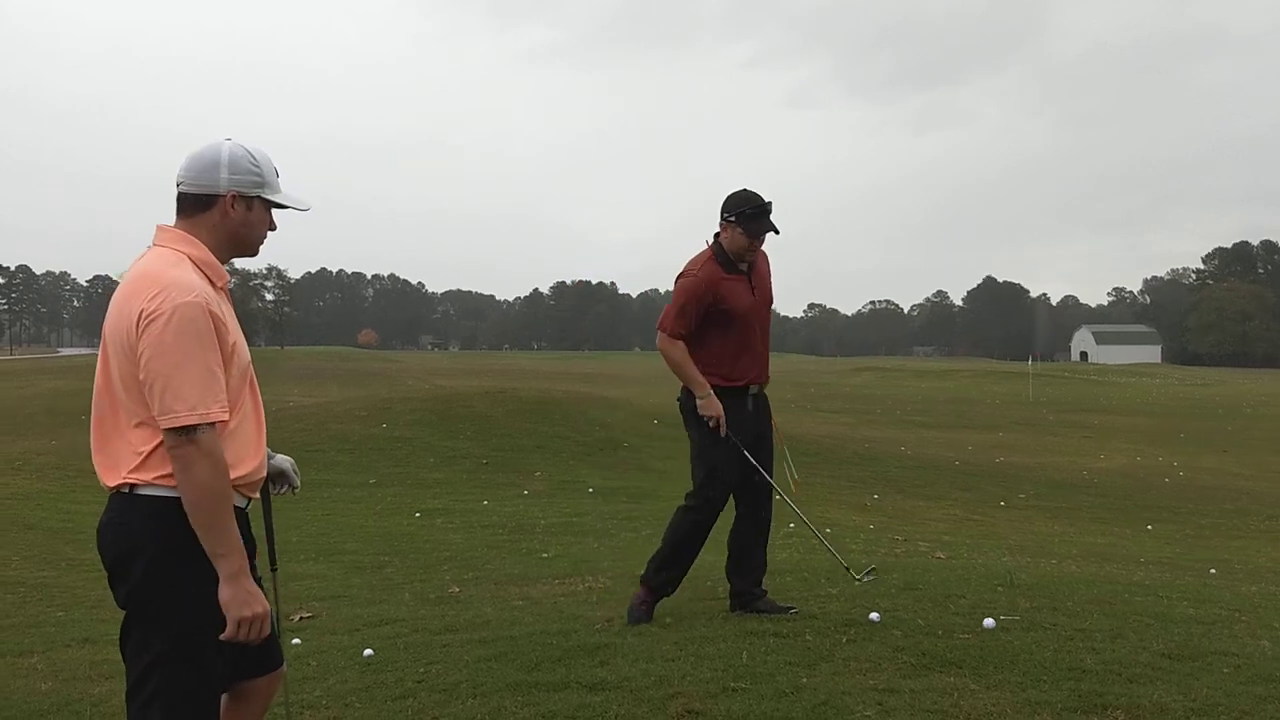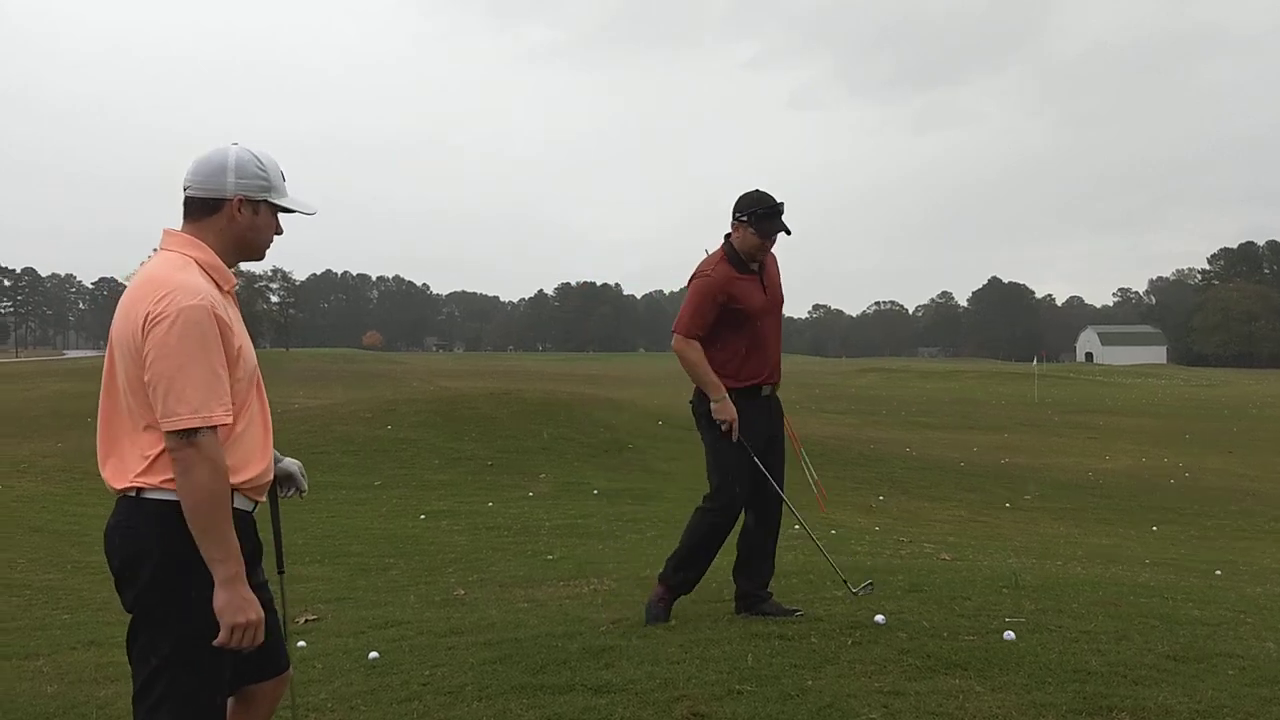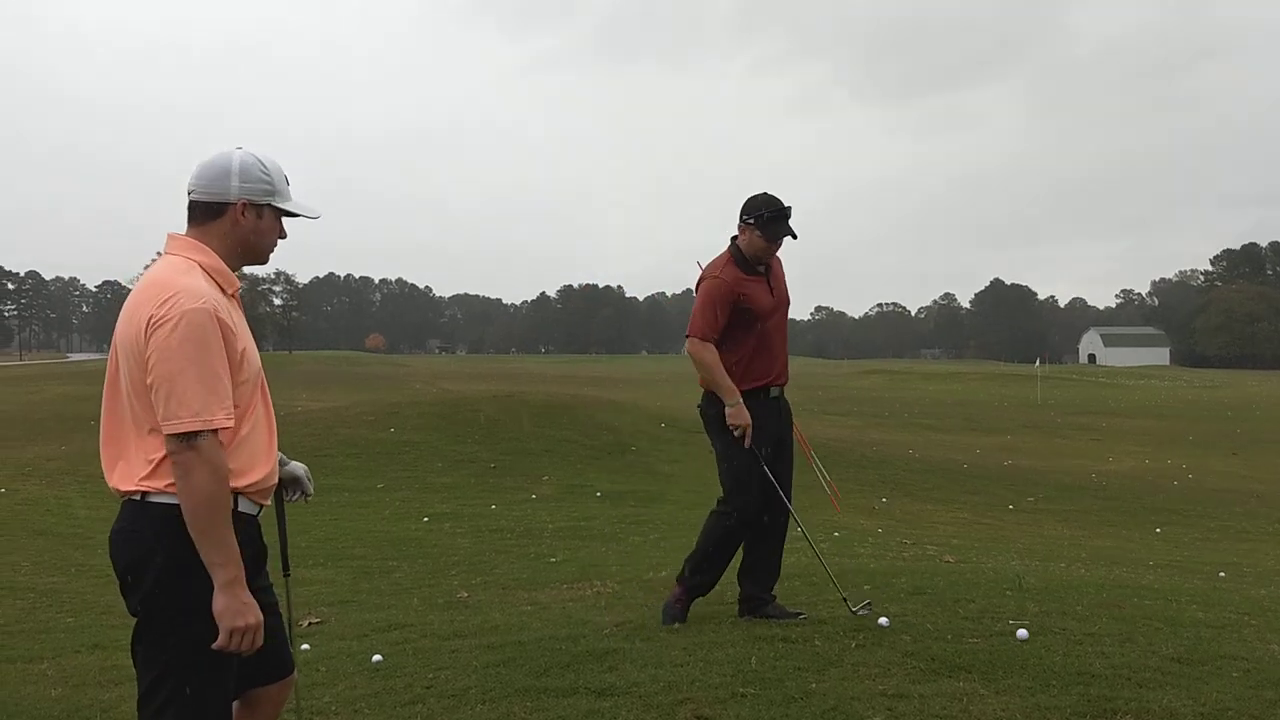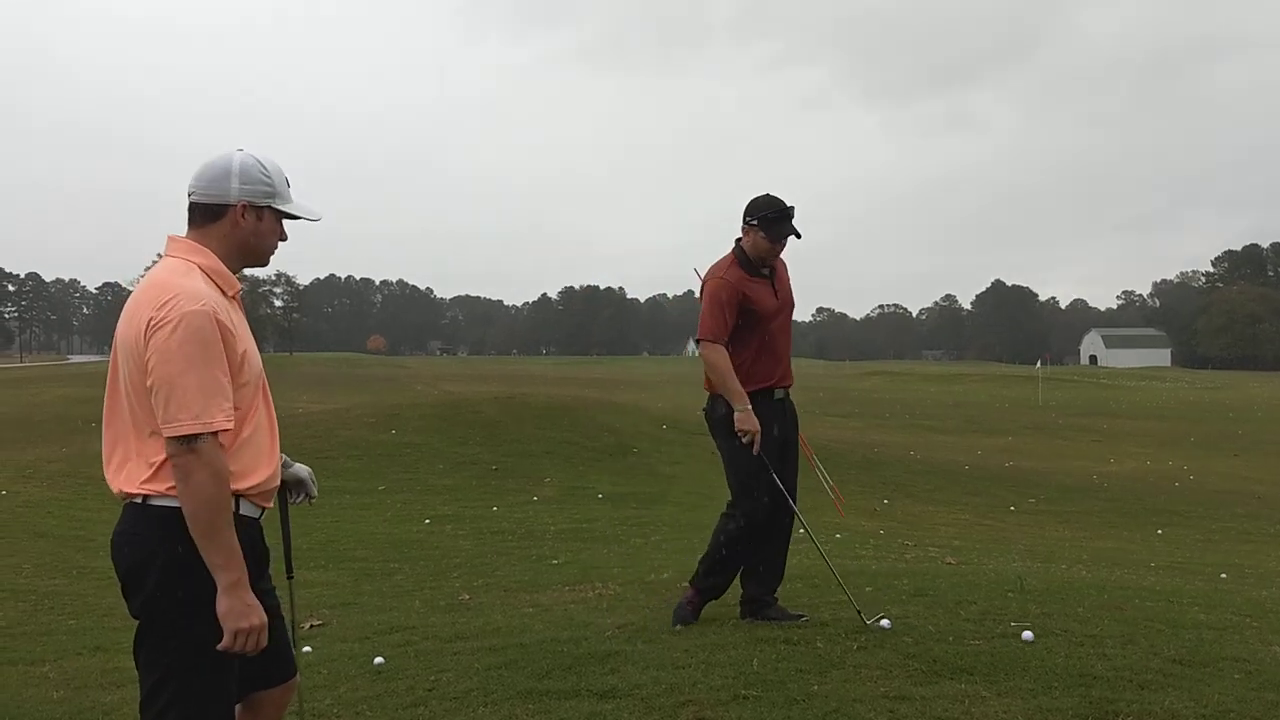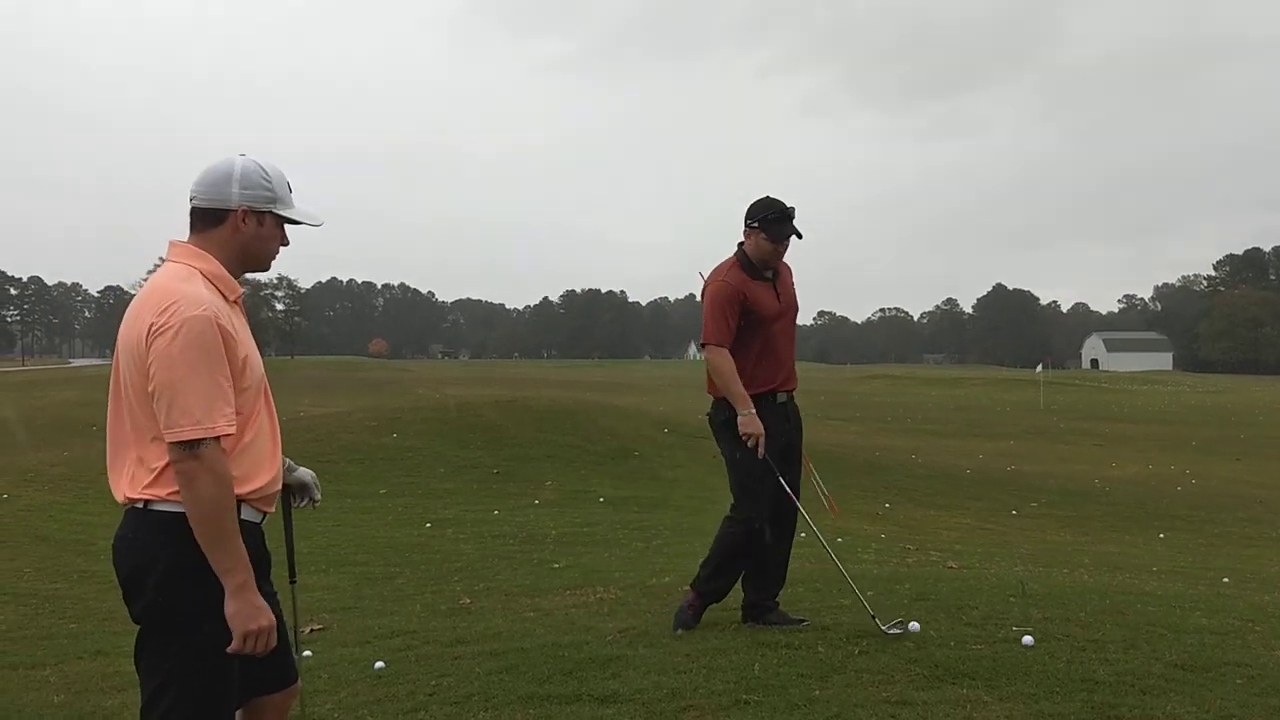
dt=0.1s
person 1, frame 1
left shoulder: (182, 278)
right shoulder: (180, 293)
right elbow: (189, 444)
left wrist: (254, 455)
right wrist: (235, 574)
left hip: (192, 522)
right hip: (174, 529)
person 1, frame 2
left shoulder: (192, 282)
right shoulder: (187, 296)
right elbow: (190, 447)
left wrist: (264, 458)
right wrist: (229, 580)
left hip: (203, 526)
right hip: (181, 535)
person 1, frame 3
left shoulder: (197, 287)
right shoulder: (190, 301)
right elbow: (191, 451)
left wrist: (268, 461)
right wrist: (228, 583)
left hip: (208, 528)
right hip: (185, 539)
person 1, frame 4
left shoulder: (200, 290)
right shoulder: (190, 303)
right elbow: (191, 453)
left wrist: (272, 464)
right wrist: (232, 586)
left hip: (212, 532)
right hip: (186, 543)
person 1, frame 5
left shoulder: (202, 295)
right shoulder: (191, 308)
right elbow: (194, 458)
left wrist: (275, 467)
right wrist: (239, 588)
left hip: (211, 535)
right hip: (188, 548)
person 2, frame 1
left shoulder: (759, 262)
right shoulder: (700, 277)
right elbow: (667, 340)
right wrist: (704, 394)
left hip: (754, 399)
right hip: (714, 404)
left knee: (757, 500)
right knee: (707, 499)
left ankle: (747, 591)
right ankle: (652, 587)
person 2, frame 2
left shoulder: (768, 264)
right shoulder: (712, 277)
right elbow: (684, 342)
right wrist: (720, 398)
left hip: (765, 400)
right hip: (727, 406)
left knee: (768, 500)
right knee: (725, 501)
left ankle: (752, 594)
right ankle: (670, 586)
person 2, frame 3
left shoulder: (773, 267)
right shoulder: (721, 279)
right elbow: (698, 345)
right wrist: (733, 403)
left hip: (774, 402)
right hip: (737, 409)
left knee: (776, 504)
right knee: (739, 504)
left ankle: (757, 597)
right ankle: (687, 588)
person 2, frame 4
left shoulder: (778, 270)
right shoulder: (724, 280)
right elbow: (711, 348)
right wrist: (742, 408)
left hip: (779, 404)
right hip: (741, 411)
left knee: (780, 506)
right knee: (748, 508)
left ankle: (759, 599)
right ankle: (699, 590)
person 2, frame 5
left shoulder: (782, 273)
right shoulder: (726, 283)
right elbow: (715, 351)
right wrist: (746, 411)
left hip: (784, 408)
right hip: (745, 415)
left knee: (782, 511)
right knee: (751, 512)
left ankle: (761, 603)
right ankle: (701, 593)
